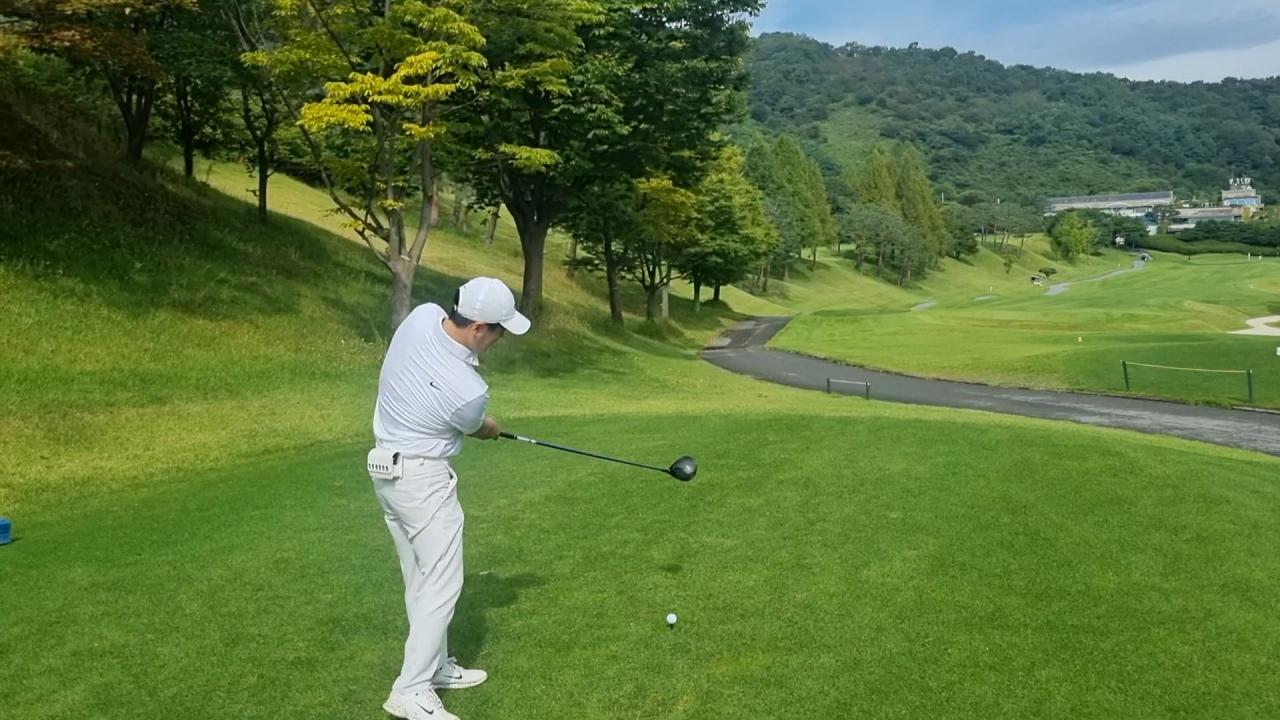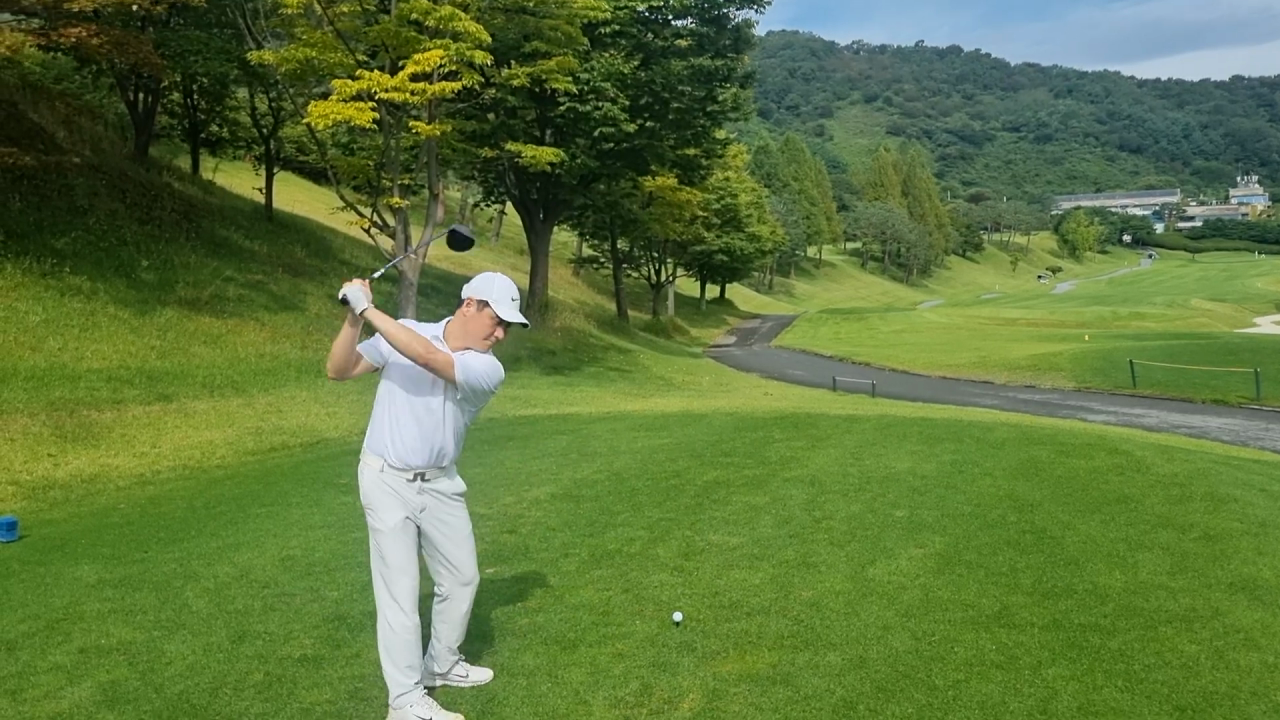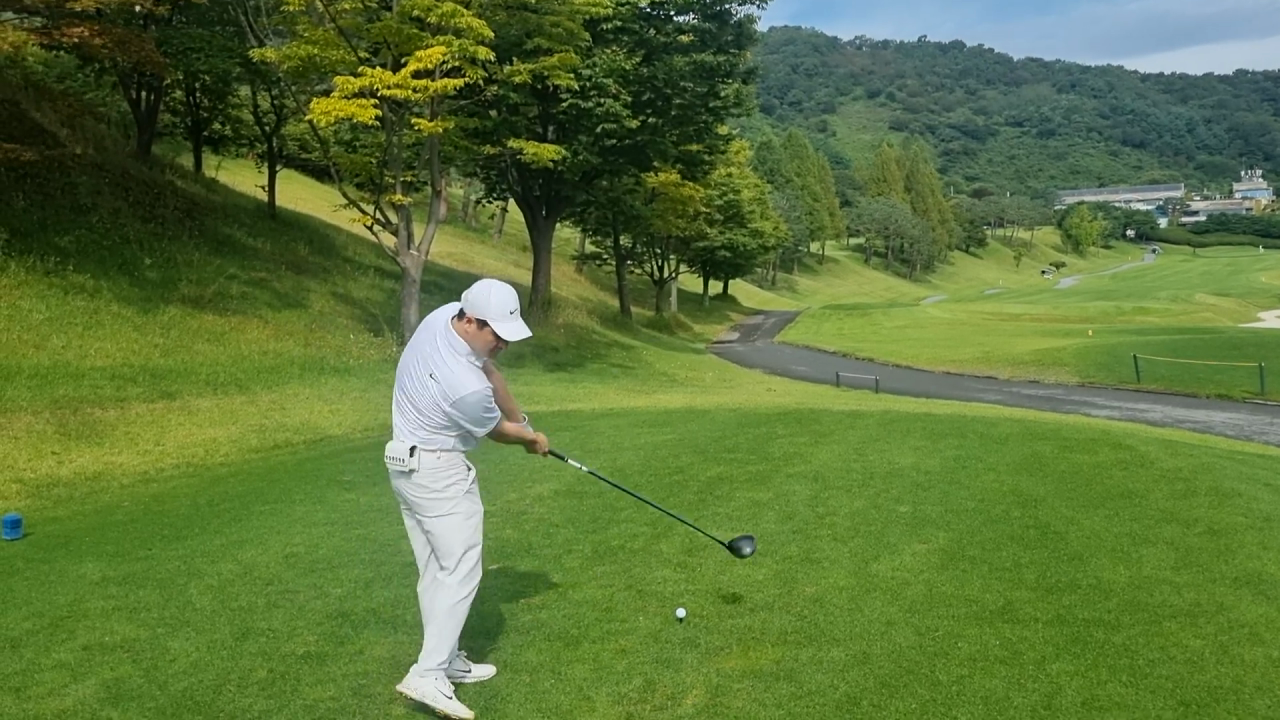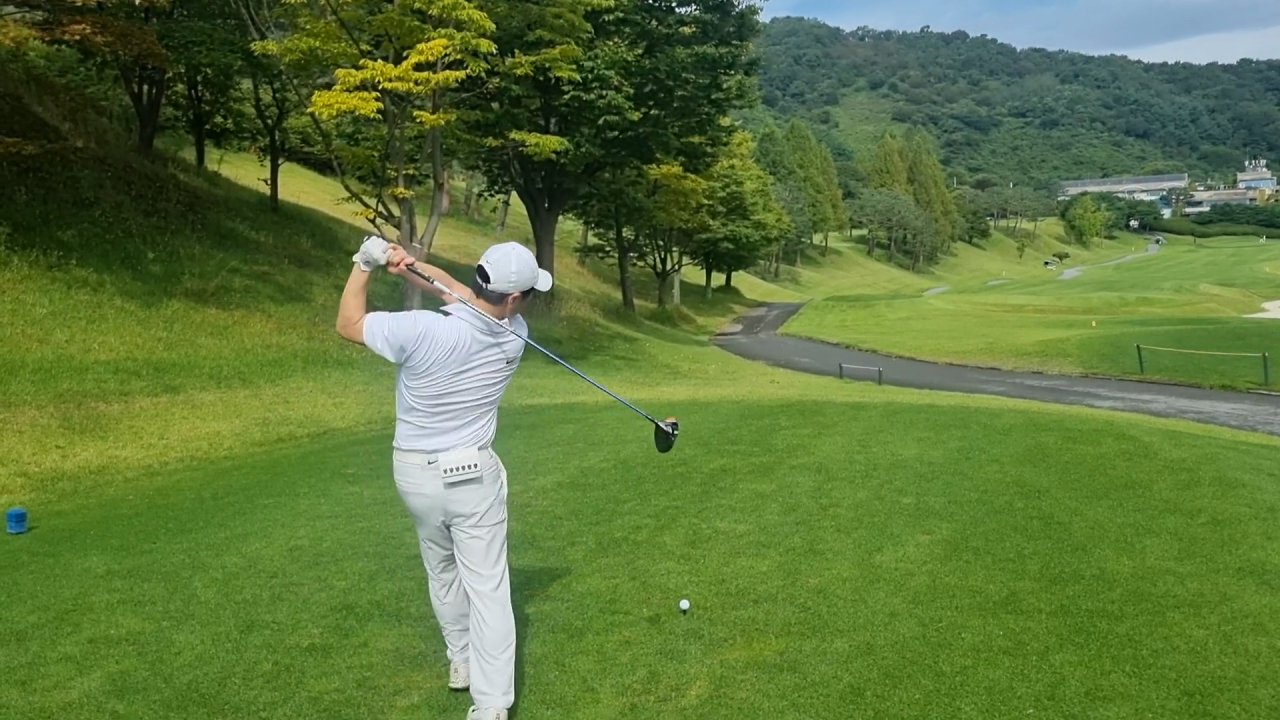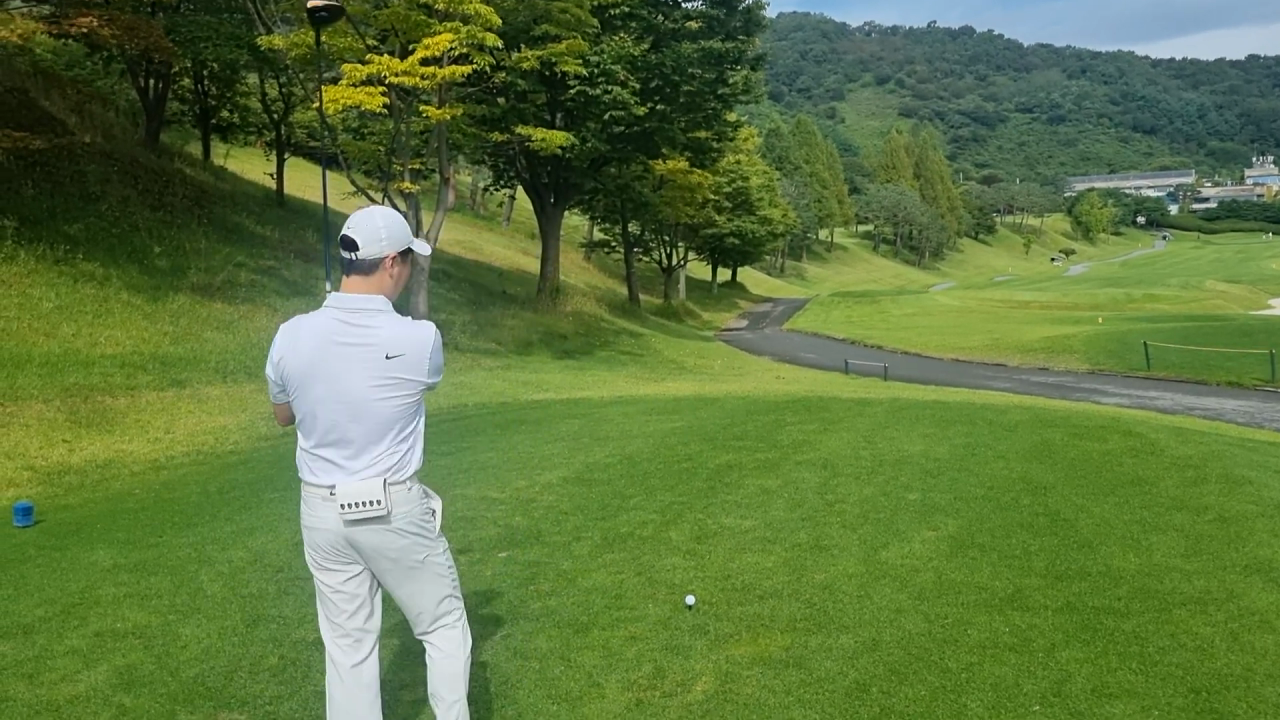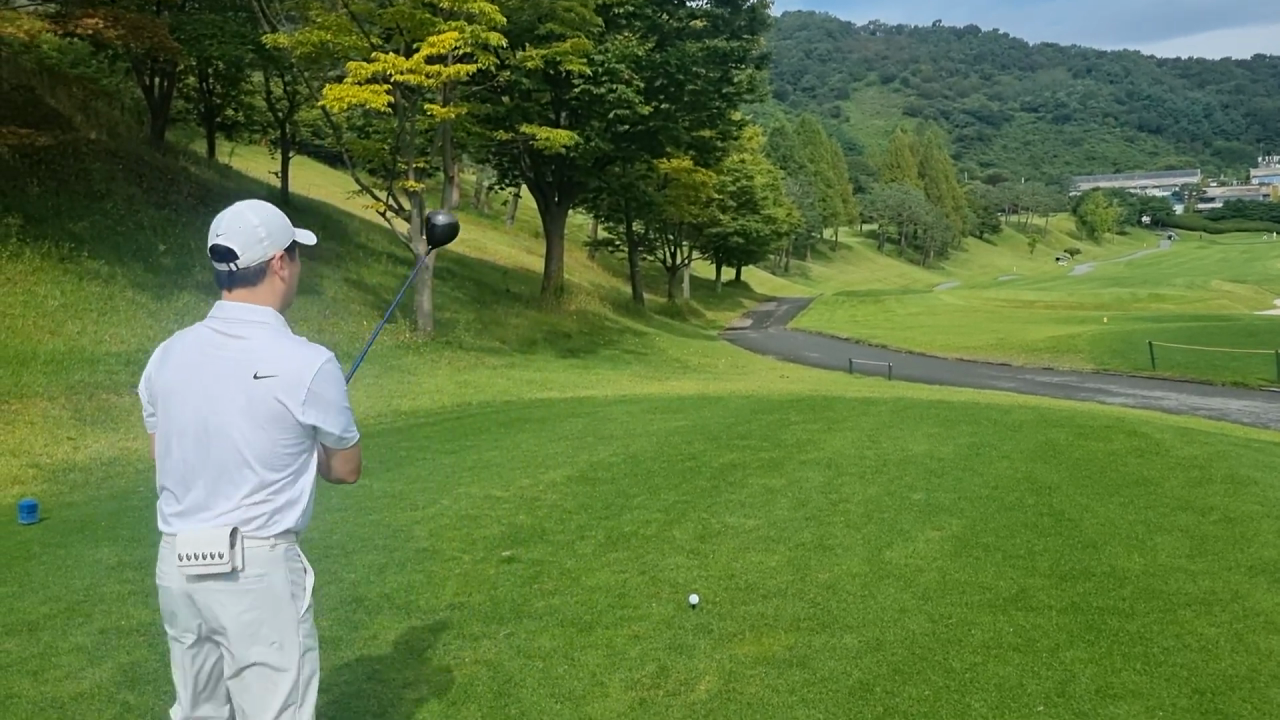
dt=0.7s
person 1, frame 1
left shoulder: (424, 316)
right shoulder: (467, 390)
right elbow: (479, 428)
right wrist: (492, 428)
left hip: (396, 470)
right hip: (423, 479)
left knee: (424, 578)
right knee: (442, 583)
left ankle: (434, 667)
person 1, frame 2
left shoulder: (487, 370)
right shoulder: (403, 330)
left elbow: (426, 356)
right elbow: (337, 370)
left wrist: (367, 309)
right wrist: (353, 316)
left hip: (439, 485)
right hip: (385, 480)
left knee: (461, 579)
right knee: (399, 591)
left ankle: (441, 665)
person 1, frame 3
left shoulder: (446, 313)
right shoulder: (464, 388)
left elbow: (485, 372)
right elbow: (495, 431)
left wrist: (522, 421)
right wrist: (531, 439)
left hip: (408, 463)
right hip: (438, 471)
left knee: (436, 567)
right knee: (460, 569)
left ankle: (444, 663)
right ankle: (427, 675)
person 1, frame 4
left shoulder: (422, 330)
right shoulder: (513, 337)
left elbow: (348, 324)
right elbow: (457, 290)
left wrist: (365, 262)
right wrist: (412, 264)
left hip: (415, 474)
right hip: (474, 475)
left knee: (442, 570)
right knee: (488, 587)
left ankle: (462, 661)
person 1, frame 5
left shoulder: (291, 337)
right shoulder: (420, 338)
left hip: (321, 512)
right hip: (395, 510)
left knee: (348, 649)
right knee: (445, 624)
person 1, frame 6
left shoulder: (168, 356)
right shoulder: (307, 365)
left elbow: (165, 457)
right elbow: (346, 469)
left hip: (176, 567)
right hip: (258, 570)
